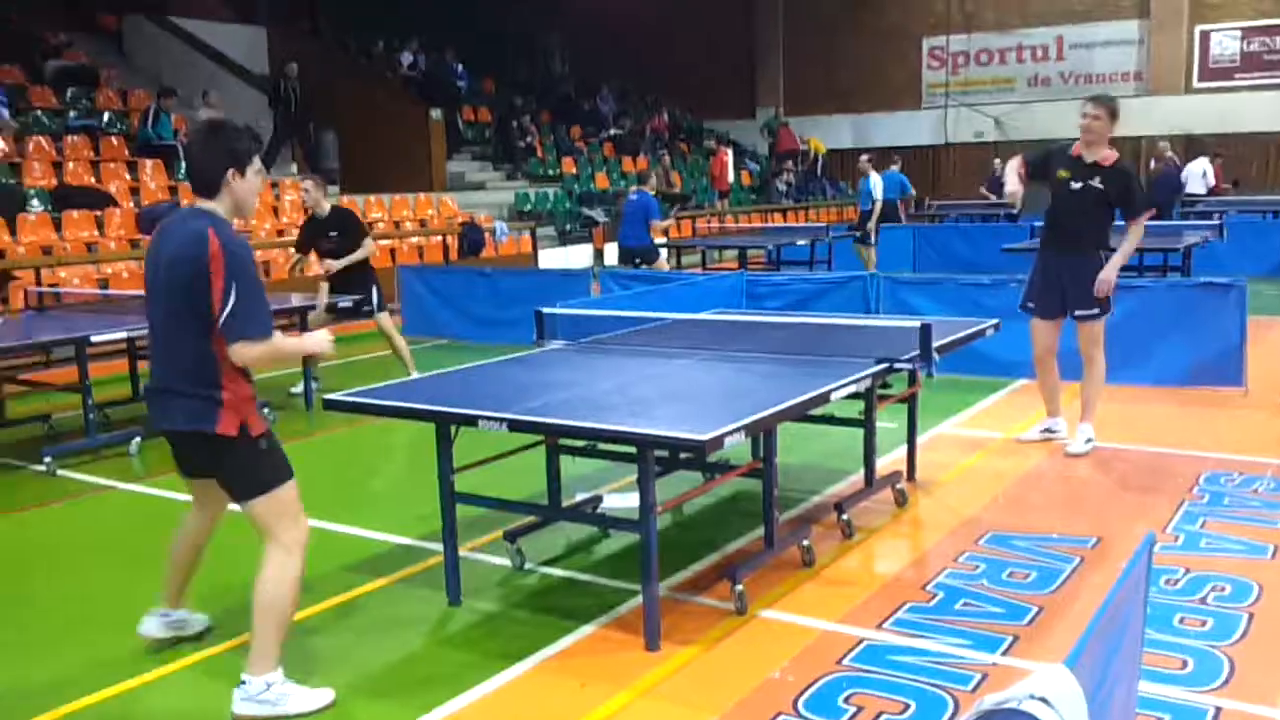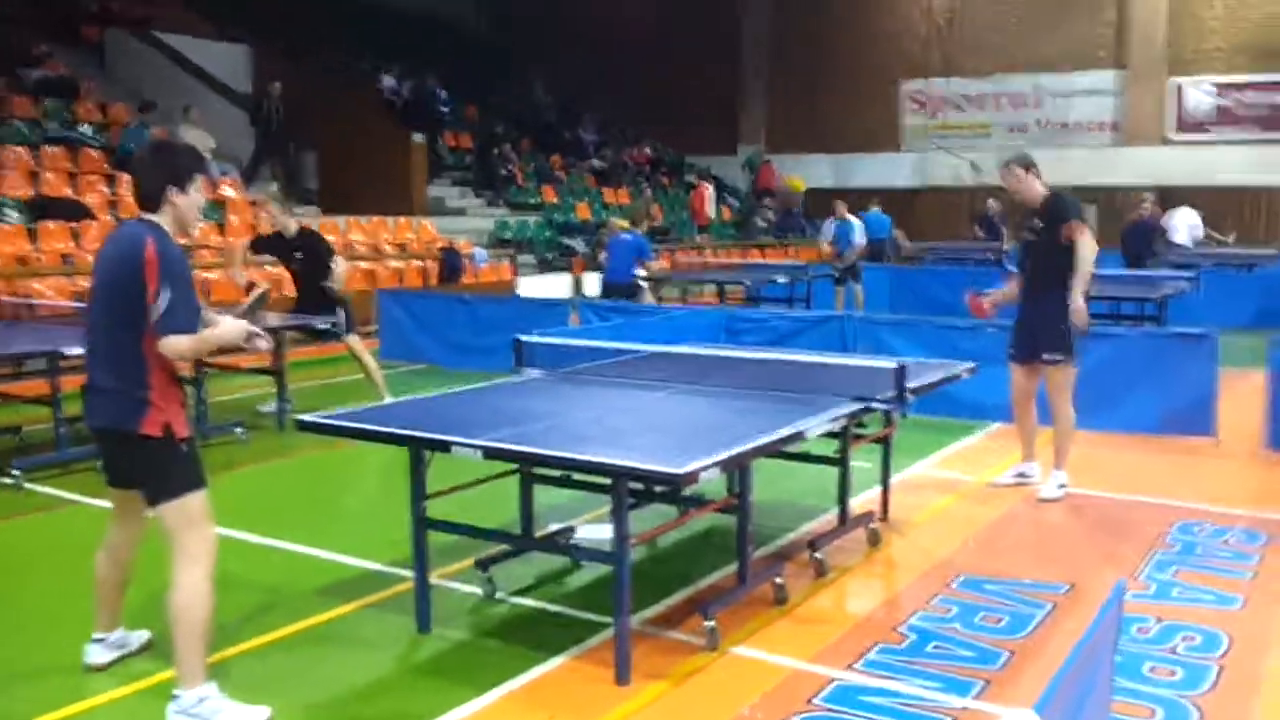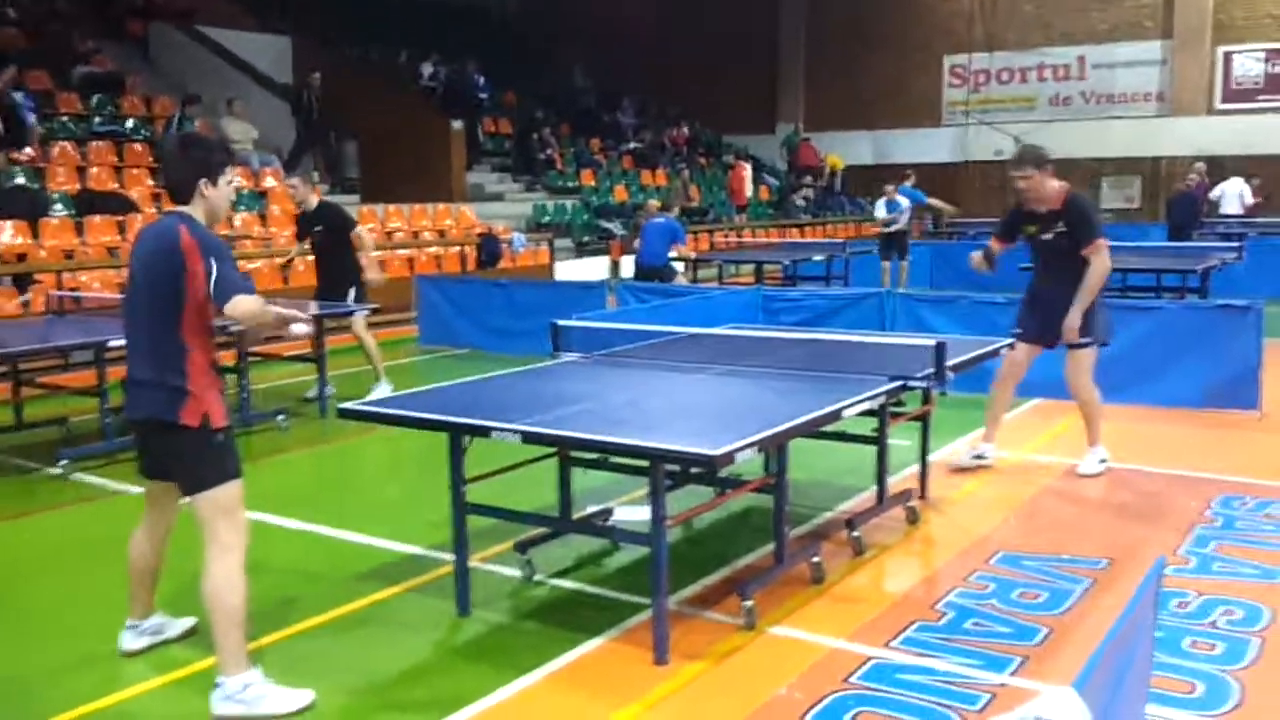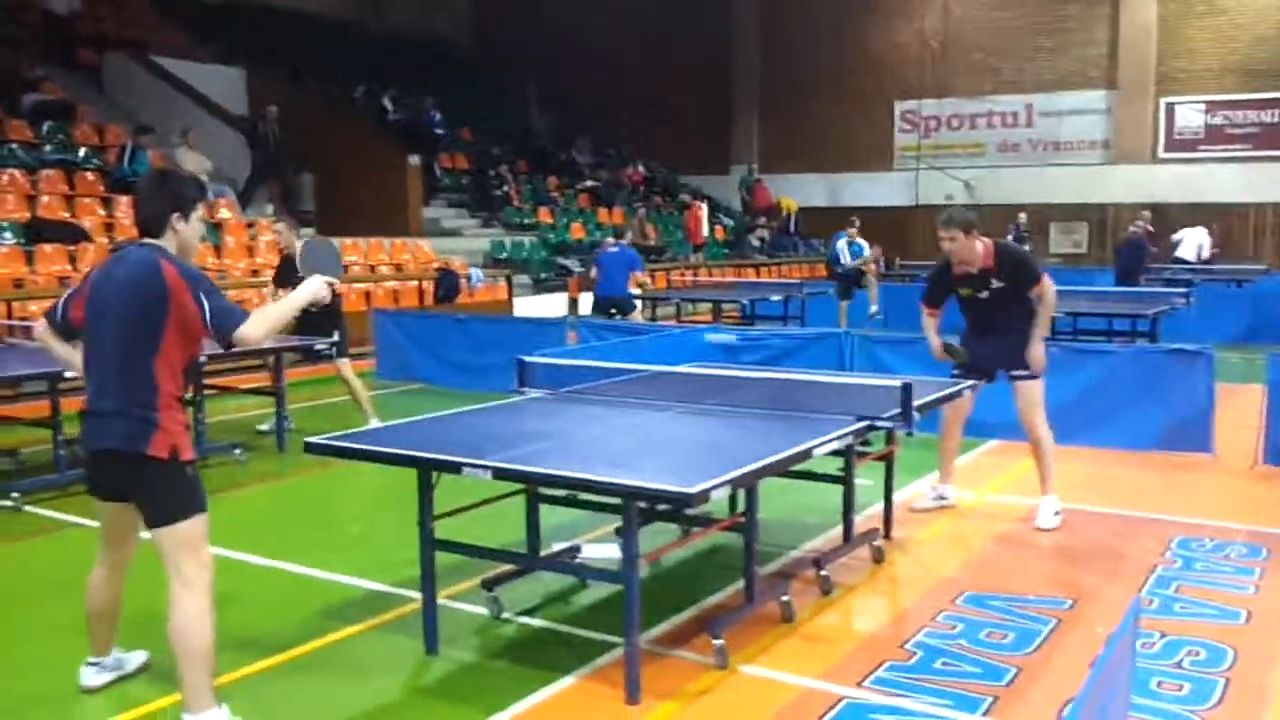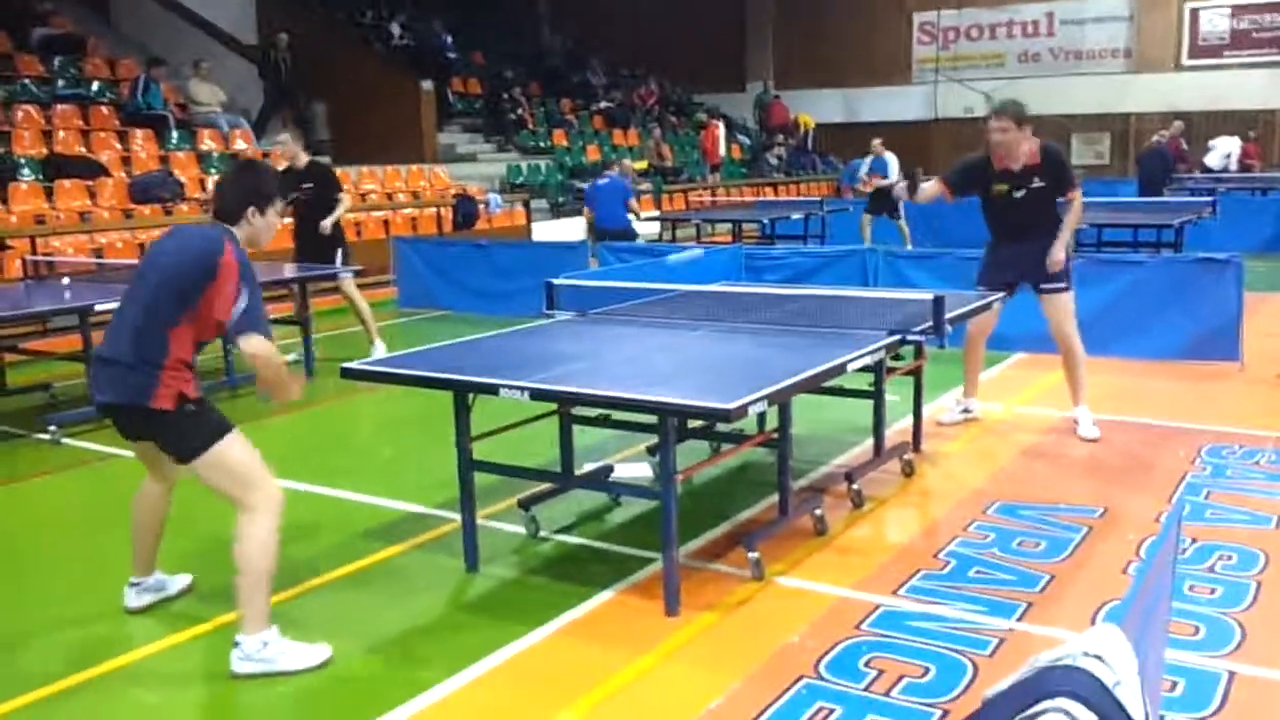
dt=0.5s
person 1, frame 1
left shoulder: (167, 232)
right shoulder: (226, 246)
right elbow: (247, 350)
left wrist: (277, 336)
right wrist: (308, 345)
left hip: (177, 403)
right hip: (222, 412)
left knee: (208, 505)
right knee: (288, 536)
left ankle: (167, 613)
person 1, frame 2
left shoulder: (120, 241)
right shoulder: (162, 252)
right elbow: (176, 346)
left wrist: (218, 326)
right wrist: (224, 333)
left hip: (110, 407)
right hip: (149, 415)
left knee: (125, 521)
right knee: (196, 546)
left ankle: (105, 637)
person 1, frame 3
left shoulder: (154, 235)
right shoulder: (194, 238)
right elbow: (241, 307)
left wrist: (270, 314)
right wrist: (267, 317)
left hip: (146, 398)
right hip: (186, 405)
left knee: (157, 512)
right knee: (227, 537)
left ankle: (140, 624)
person 1, frame 4
left shoulder: (106, 272)
right shoulder: (174, 274)
left elbow: (48, 331)
right elbow: (247, 332)
right wrist: (302, 296)
left hip: (103, 433)
right hip: (152, 440)
left knee: (113, 551)
right knee: (192, 575)
left ankle: (100, 659)
person 1, frame 5
left shoulder: (177, 238)
right shoulder: (227, 256)
right elbow: (256, 347)
right wrist: (285, 385)
left hip: (112, 379)
right hip: (156, 389)
left knee: (161, 472)
right knee: (261, 497)
left ankle: (143, 582)
right ankle: (255, 643)
person 2, frame 1
left shoulder: (1120, 174)
right shoulder: (1059, 156)
left elbow: (1137, 225)
right elbow: (1017, 163)
left wrist: (1114, 266)
right wrist: (1012, 181)
left hip: (1088, 265)
right hip: (1049, 262)
left knee: (1091, 351)
right knee: (1042, 351)
left ankle: (1086, 427)
right ankle: (1054, 421)
person 2, frame 2
left shoulder: (1059, 204)
right shoulder: (1031, 222)
left elbow: (1086, 243)
left wrist: (1077, 294)
right wrist: (994, 299)
left hip: (1059, 309)
right hip: (1030, 310)
left knee: (1058, 397)
right knee: (1021, 395)
left ankle: (1059, 474)
right ankle: (1028, 465)
person 2, frame 3
left shoulder: (1076, 206)
right shoulder: (1019, 210)
left elbow: (1101, 262)
right elbow: (996, 245)
left wrist: (1076, 312)
right wrist: (982, 257)
left hip: (1077, 300)
right hip: (1039, 296)
left knee: (1079, 383)
right knee: (1006, 371)
left ankle: (1097, 449)
right ankle: (985, 447)
person 2, frame 4
left shoulder: (1010, 256)
right shoulder: (943, 272)
left elbow: (1047, 293)
right elbow: (929, 312)
left wrist: (1037, 342)
right wrist: (934, 341)
left hip: (1019, 338)
right hip: (977, 340)
left knee: (1033, 419)
right knee: (952, 413)
left ankle: (1049, 499)
right ankle: (944, 488)
person 2, frame 5
left shoulder: (1052, 158)
right shoulder: (980, 166)
left elbow: (1075, 201)
right elbow: (938, 188)
left wrist: (1062, 244)
right wrist: (910, 192)
left hip: (1046, 250)
right hip: (1002, 251)
left knee: (1065, 330)
right knee: (976, 330)
left ankle: (1080, 410)
right ankle: (968, 403)
person 3, frame 1
left shoulder: (346, 217)
right shoulder: (308, 226)
left elbow: (370, 247)
right elbow: (301, 256)
left wrist: (341, 263)
right wrist: (294, 266)
left hip: (363, 282)
right hip: (336, 286)
left knee: (386, 327)
right knee: (309, 324)
left ankle: (413, 374)
right ankle: (311, 378)
person 3, frame 2
left shoulder: (311, 239)
right shoulder: (274, 240)
left elbow: (339, 264)
right elbow: (244, 248)
left wrist: (337, 282)
right wrist: (237, 271)
left hip: (330, 301)
right hip: (305, 303)
left knee: (355, 348)
left ankle: (386, 398)
person 3, frame 3
left shoulder: (331, 211)
right shoulder: (303, 217)
left elbow: (362, 235)
left wrist: (370, 266)
right wrist: (291, 257)
left hip: (348, 277)
right hip: (326, 281)
left knee: (358, 329)
left ankle: (382, 382)
right ankle: (324, 384)
person 3, frame 4
right shoulder: (285, 262)
right elbow: (276, 287)
left hip: (329, 322)
right hip: (305, 323)
left knee: (344, 370)
left ankle: (373, 421)
right ankle: (282, 416)
person 3, frame 5
left shoulder: (322, 171)
right shoulder: (285, 177)
left elbow: (345, 201)
left wrist: (331, 220)
left hip: (331, 242)
right hip: (304, 243)
left knee: (348, 290)
left ankle: (377, 343)
